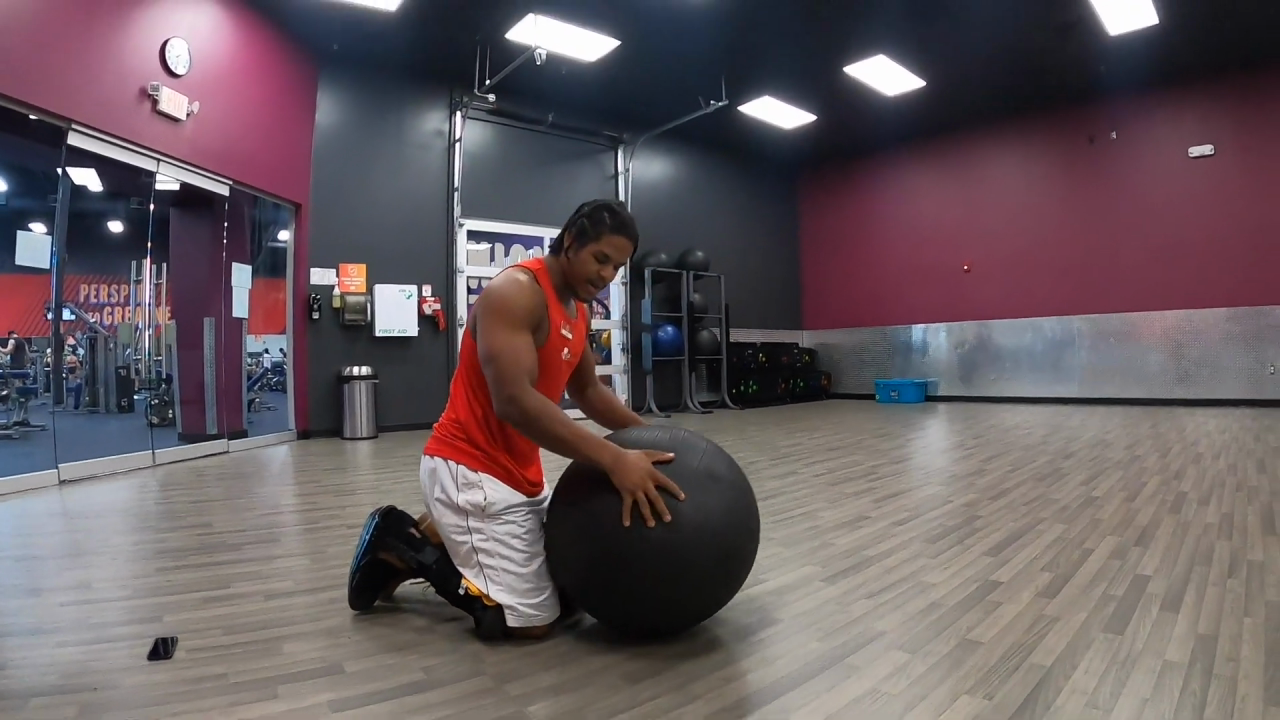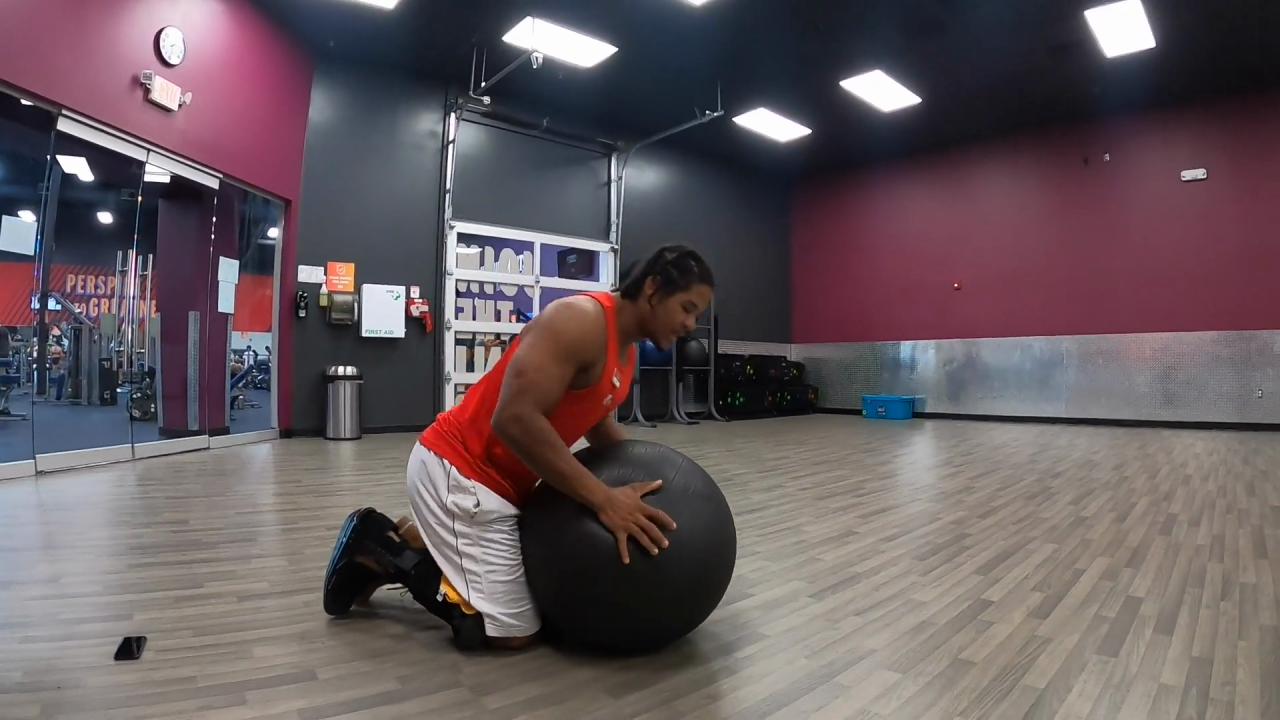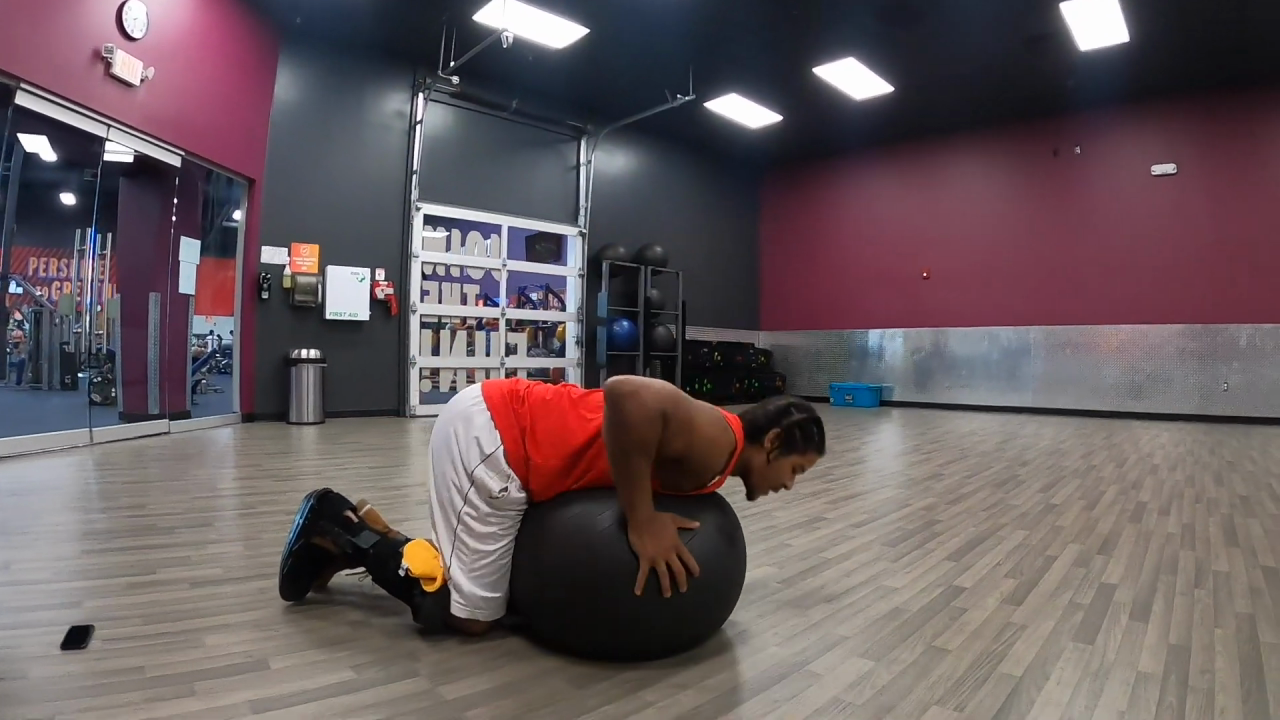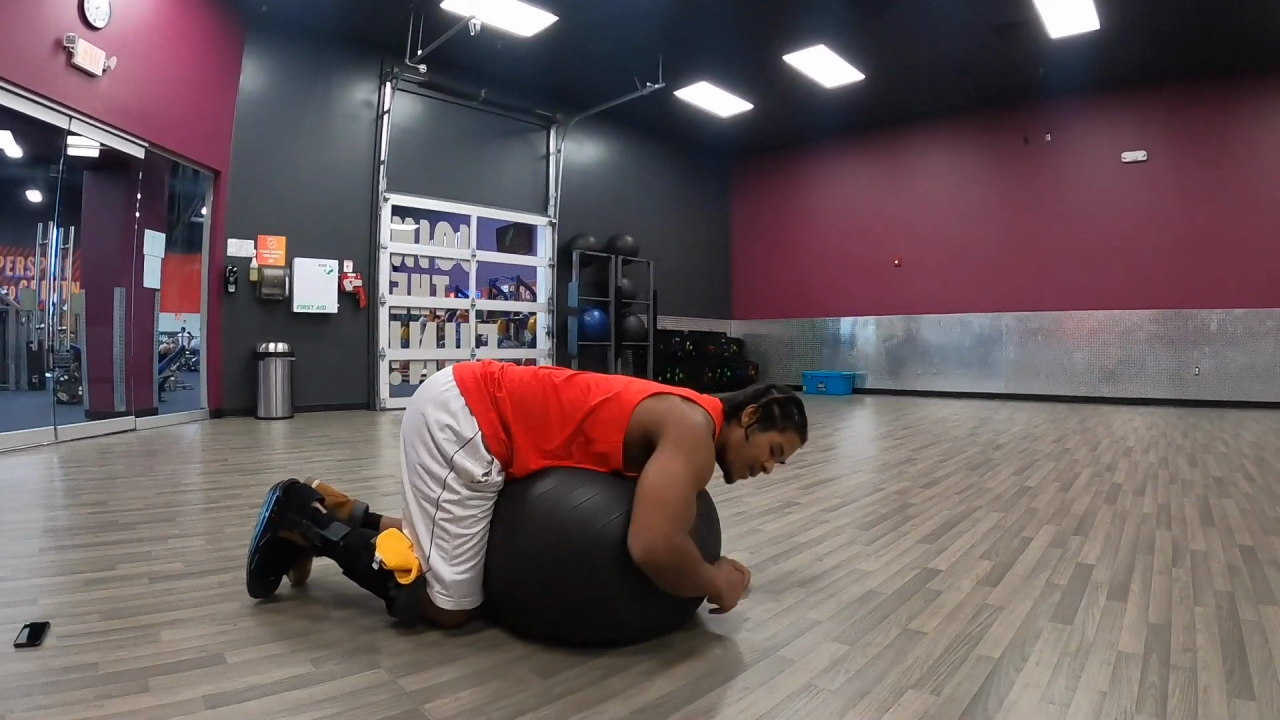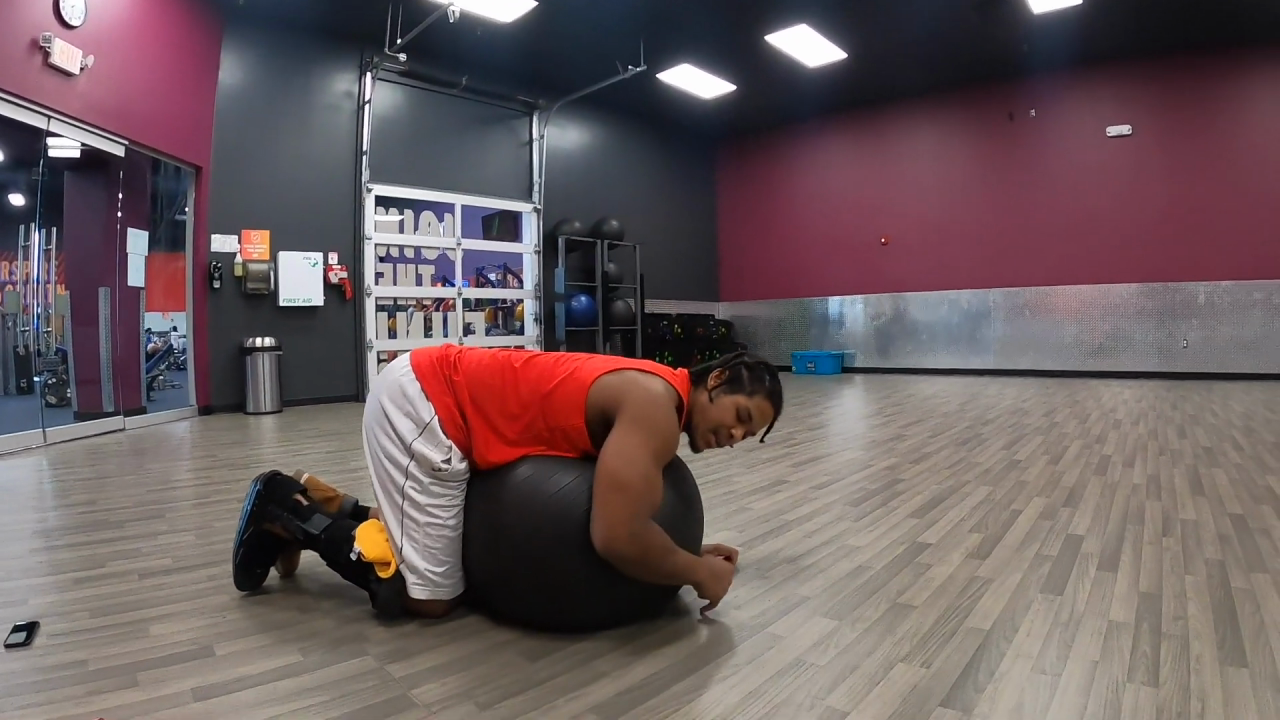
dt=0.5s
person 1, frame 1
left shoulder: (577, 308)
right shoulder: (515, 291)
left elbow: (587, 391)
right elbow: (514, 401)
right wrist: (614, 459)
left hip: (519, 474)
right hip: (471, 470)
right knee: (534, 618)
left ankle: (437, 539)
right ankle: (406, 548)
person 1, frame 2
left shoulder: (625, 349)
right shoulder: (581, 319)
left elbow: (598, 427)
right elbow: (515, 420)
left wrist: (653, 480)
right wrist: (603, 499)
left hip: (500, 478)
right hip: (459, 471)
right knee: (512, 630)
left ankle: (414, 543)
right ankle: (384, 552)
person 1, frame 3
left shoulder: (701, 440)
right shoulder: (715, 441)
right elbow: (626, 394)
right wrist: (644, 522)
left hip: (491, 421)
right hip: (487, 431)
right knee: (470, 614)
left ankle: (363, 531)
right ankle: (341, 532)
person 1, frame 4
left shoulder: (676, 421)
right shoulder: (693, 430)
right elbow: (652, 548)
left wrist: (709, 567)
right wrist: (717, 582)
left hip: (464, 405)
right hip: (461, 416)
left knee: (454, 556)
right knee: (446, 604)
left ankle: (337, 510)
right ankle: (307, 520)
person 1, frame 5
left shoulder: (651, 401)
right shoulder: (655, 405)
left elbow: (622, 510)
right elbow: (617, 537)
left wrist: (688, 552)
right wrist: (699, 574)
left hip: (429, 393)
right hip: (421, 402)
left knee: (460, 551)
right knee: (429, 596)
left ankle: (325, 505)
right ankle: (286, 510)
